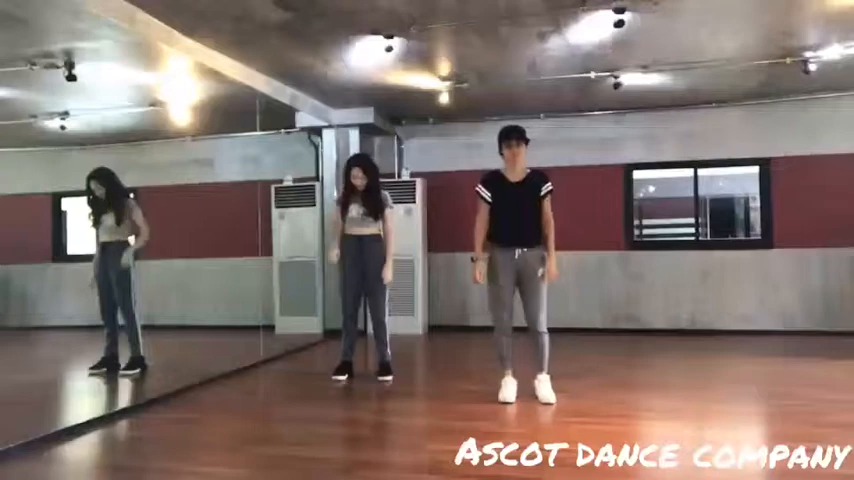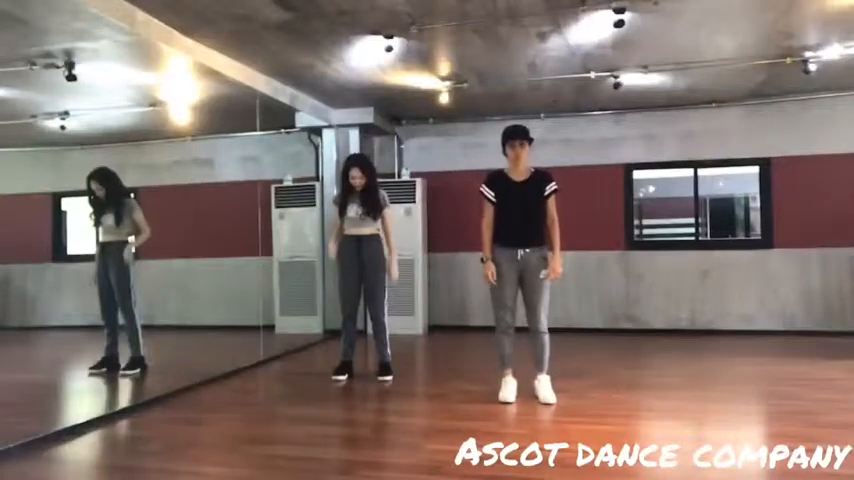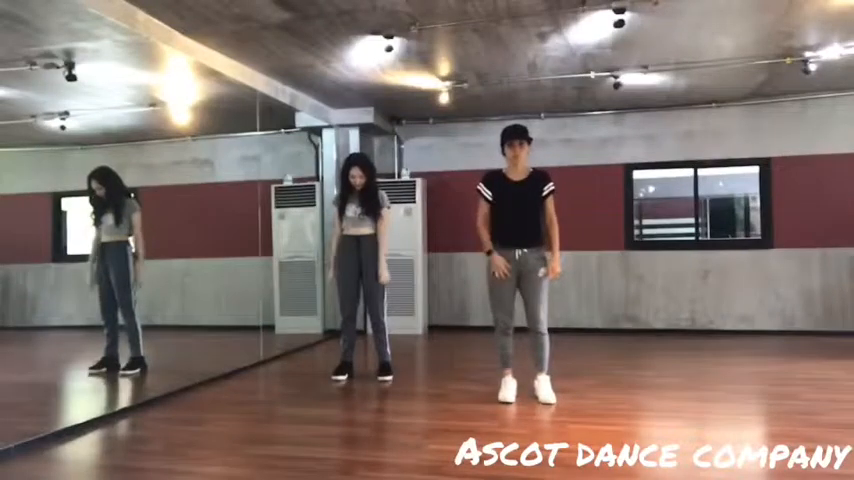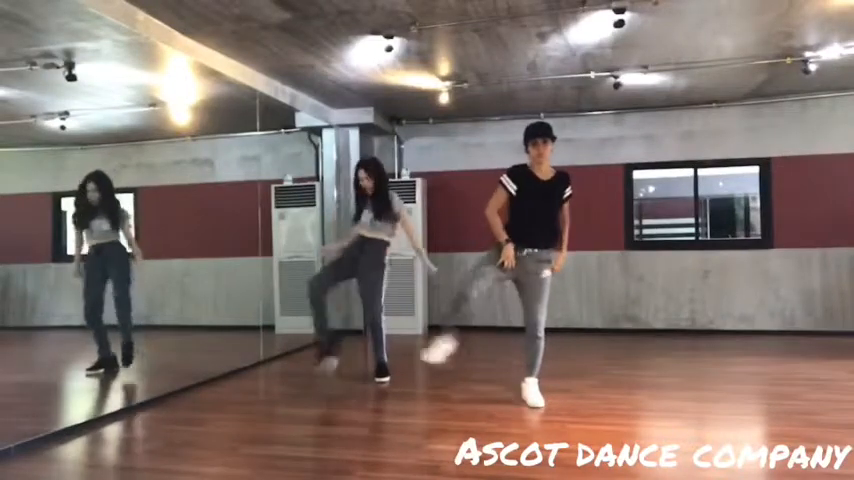
dt=0.5s
person 1, frame 1
left shoulder: (540, 180)
right shoulder: (490, 181)
left elbow: (547, 219)
right elbow: (482, 221)
left wrist: (551, 256)
right wrist: (478, 258)
left hip: (533, 255)
right hip: (500, 255)
left knee: (538, 321)
right knee: (502, 320)
left ankle: (542, 377)
right ankle: (508, 378)
person 1, frame 2
left shoulder: (543, 179)
right shoulder: (494, 181)
left elbow: (552, 219)
right elbow: (487, 222)
left wrist: (556, 255)
right wrist: (487, 259)
left hip: (536, 255)
right hip: (503, 255)
left knee: (538, 321)
right knee: (504, 320)
left ankle: (542, 378)
right ankle: (508, 378)
person 1, frame 3
left shoulder: (542, 180)
right shoulder: (491, 180)
left elbow: (551, 219)
right elbow: (482, 222)
left wrist: (556, 256)
right wrist: (491, 253)
left hip: (534, 256)
right hip: (502, 256)
left knee: (538, 320)
right knee: (503, 322)
left ankle: (543, 377)
right ankle: (507, 378)
person 1, frame 4
left shoulder: (563, 181)
right shoulder: (515, 174)
left elbow: (564, 217)
right elbow: (491, 210)
left wrist: (563, 251)
right wrist: (506, 243)
left hip: (540, 258)
right hip: (511, 252)
left knee: (536, 324)
right knee: (465, 292)
left ankle: (531, 382)
right ankle: (446, 339)
person 2, frame 1
left shoulder: (382, 197)
right shoulder: (344, 198)
left elbow: (388, 231)
right elbow: (339, 227)
left wrist: (389, 262)
right wrist: (335, 246)
left hip: (373, 248)
right hip: (350, 249)
left knee: (378, 309)
right knee: (349, 308)
left ankle: (385, 361)
right ankle: (346, 361)
person 2, frame 2
left shoulder: (379, 196)
right shoulder: (342, 197)
left elbow: (387, 228)
left wrist: (393, 257)
right wrist: (333, 241)
left hip: (372, 248)
right hip: (348, 249)
left knee: (377, 308)
right knee: (348, 308)
left ankle: (385, 361)
right ankle: (346, 361)
person 2, frame 3
left shoulder: (379, 197)
right shoulder: (342, 198)
left elbow: (383, 232)
right elbow: (337, 231)
left wrist: (383, 264)
right wrist: (332, 263)
left hip: (370, 249)
right hip: (347, 251)
left knee: (375, 309)
right knee: (347, 310)
left ankle: (385, 362)
right ankle: (346, 361)
person 2, frame 4
left shoulder: (391, 201)
right shoulder: (363, 200)
left elbow: (410, 231)
left wrist: (424, 258)
right wrist: (339, 246)
left hip: (374, 254)
right hip: (355, 250)
left knee: (372, 311)
right knee: (316, 286)
left ankle: (380, 363)
right ankle: (327, 343)
person 3, frame 1
left shoulder: (127, 205)
right shoulder: (100, 207)
left elbow: (144, 233)
right elbow: (99, 238)
left wrist: (130, 251)
right wrist: (95, 265)
left hip: (119, 255)
right hip: (103, 256)
left knee: (126, 307)
right knee: (107, 309)
left ankle: (137, 358)
right ankle: (110, 357)
person 3, frame 2
left shoulder: (128, 204)
right shoulder: (101, 207)
left elbow: (146, 232)
right elbow: (101, 234)
left wrist: (131, 246)
right wrist: (97, 255)
left hip: (118, 255)
right hip: (102, 256)
left knee: (126, 306)
right knee: (107, 309)
left ankle: (137, 357)
right ankle: (110, 357)
person 3, frame 3
left shoulder: (129, 205)
right shoulder: (101, 208)
left elbow: (138, 236)
right elbow: (97, 237)
left wrist: (139, 265)
right wrist: (91, 265)
left hip: (120, 254)
right hip: (103, 256)
left knee: (126, 307)
right knee: (107, 310)
left ankle: (137, 358)
right ankle: (110, 357)
person 3, frame 4
left shoulder: (118, 212)
right shoulder: (82, 213)
left elbow: (130, 238)
right elbow: (79, 241)
left wrist: (137, 254)
right wrist: (77, 264)
left hip: (116, 255)
right hip: (93, 259)
left knee: (122, 301)
right knee: (91, 311)
left ankle: (127, 343)
right ankle: (106, 357)
